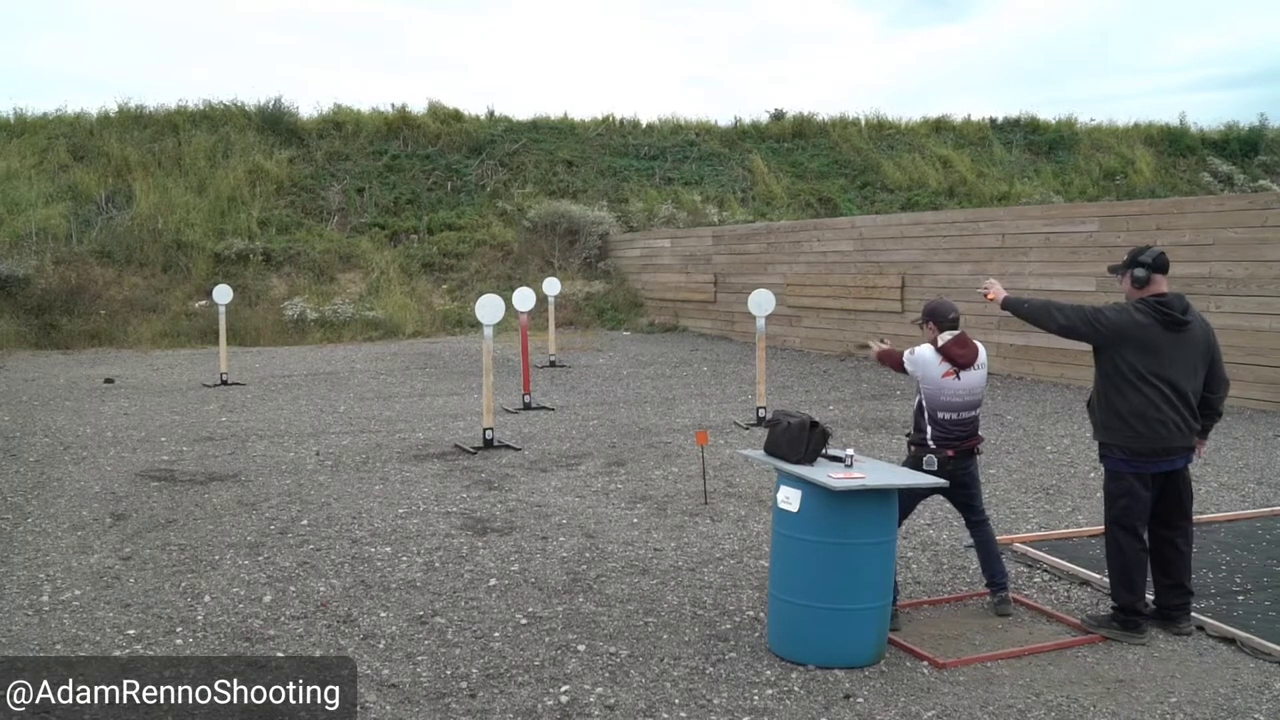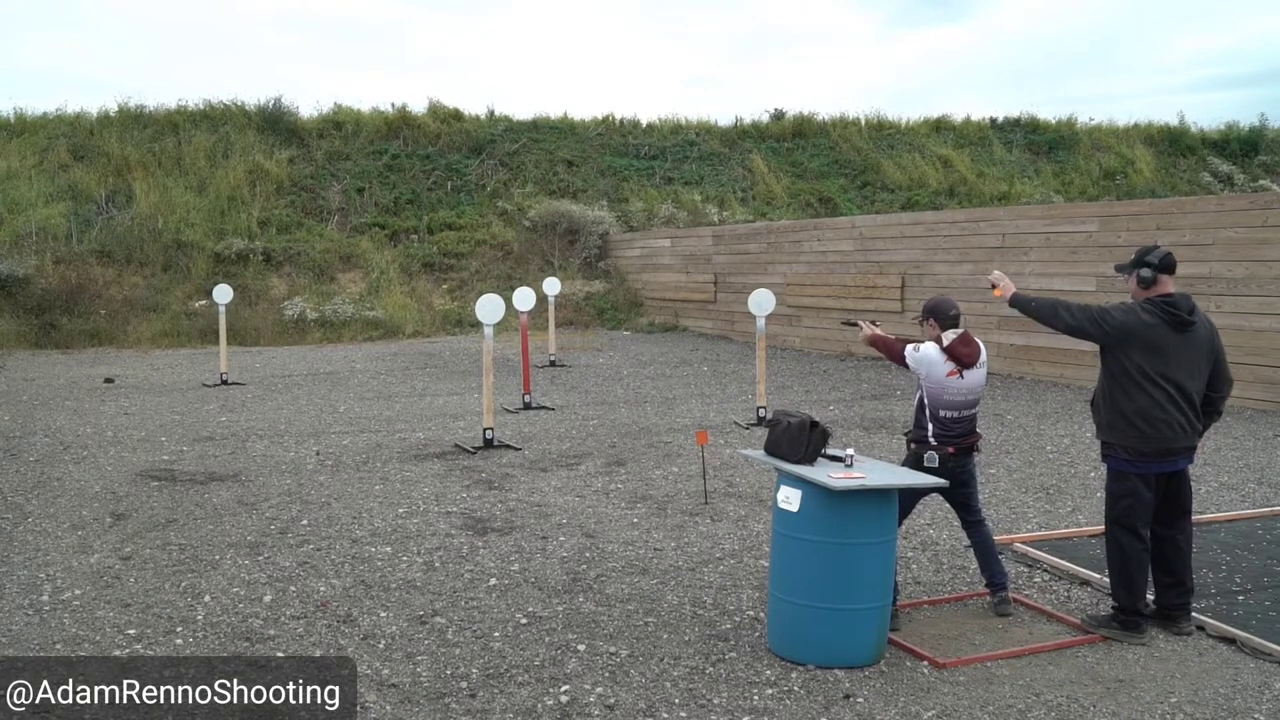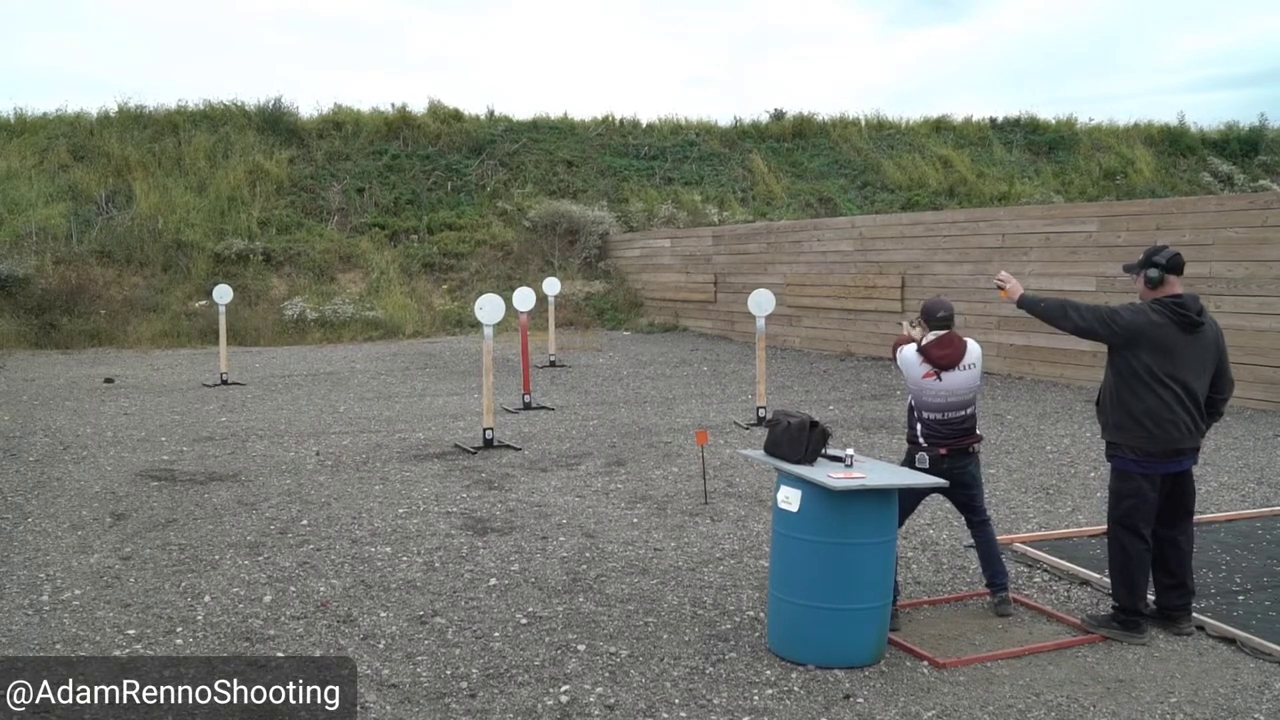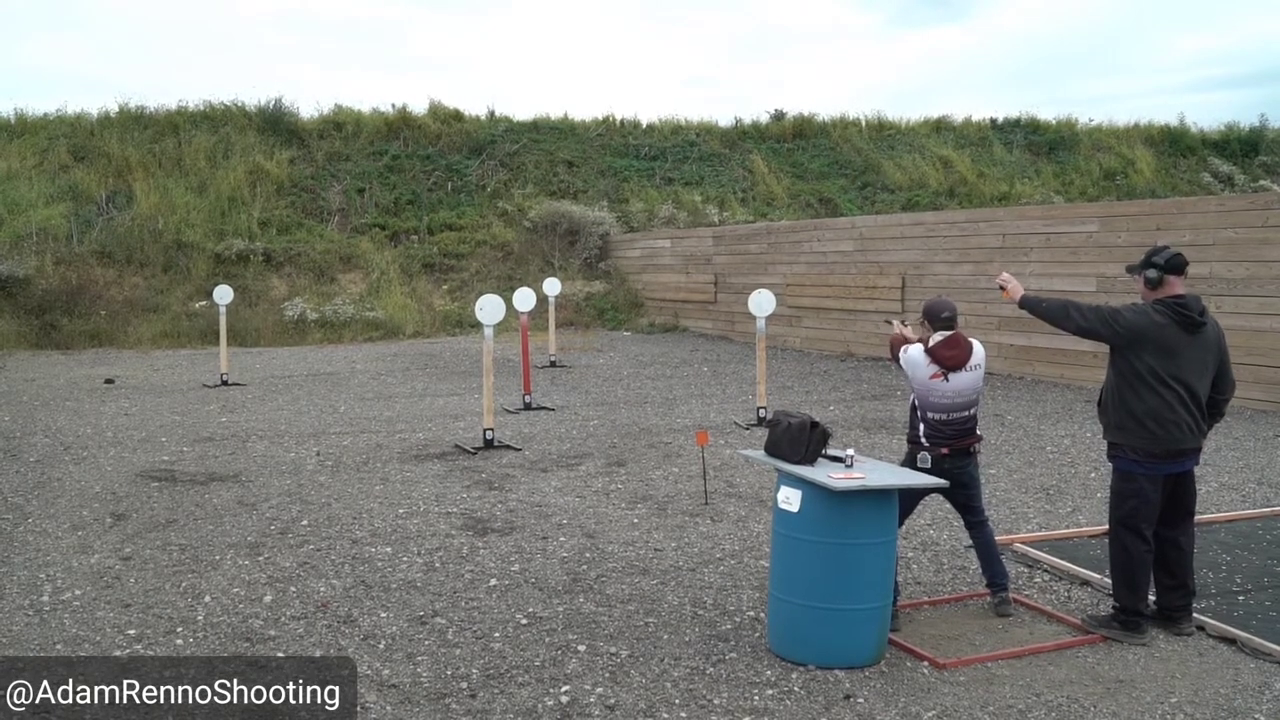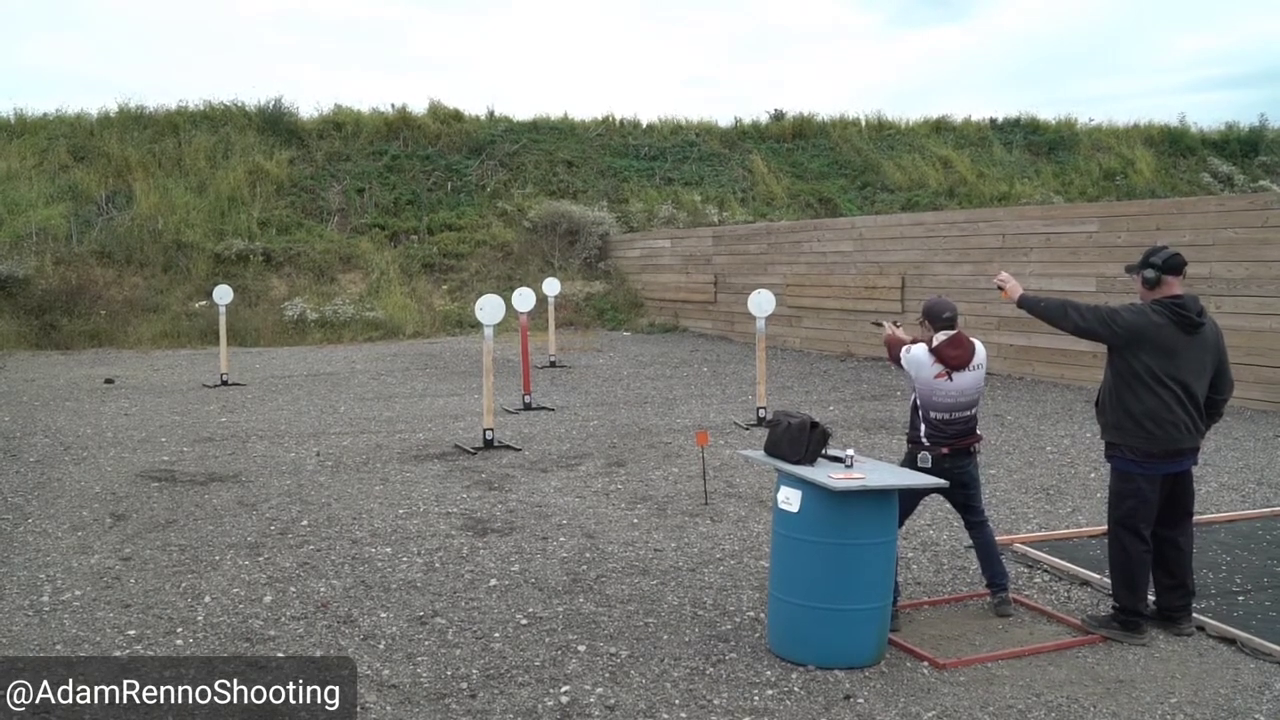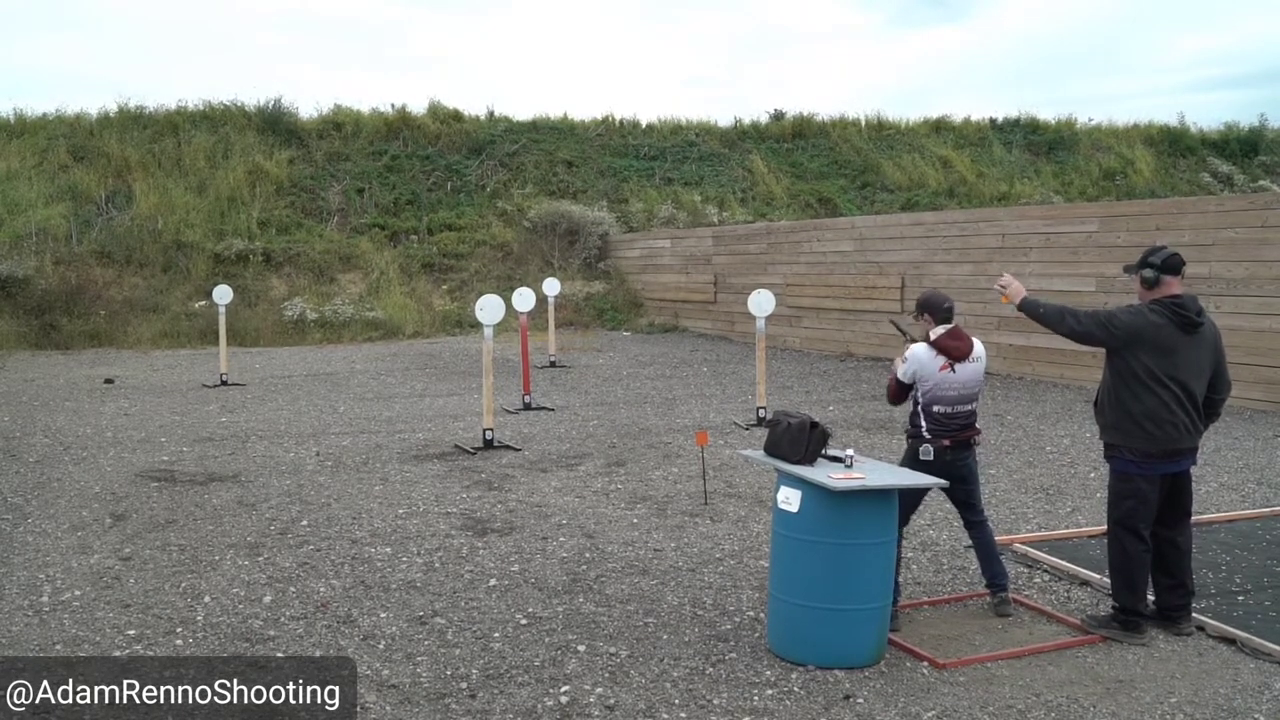
dt=0.4s
person 1, frame 1
left shoulder: (1122, 320)
right shoulder: (1198, 324)
left elbow: (1059, 316)
right elbow: (1217, 385)
left wrist: (1007, 300)
right wrist: (1201, 430)
left hip: (1131, 451)
right hip: (1177, 449)
left knee: (1126, 532)
right knee: (1172, 530)
left ankle: (1129, 618)
right ankle: (1175, 610)
person 1, frame 2
left shoulder: (1128, 320)
right shoulder: (1202, 325)
left elbow: (1066, 315)
right elbow: (1220, 385)
left wrist: (1014, 295)
right wrist: (1197, 427)
left hip: (1134, 451)
right hip: (1179, 448)
left knee: (1127, 531)
right knee: (1173, 529)
left ankle: (1129, 619)
right ankle: (1176, 610)
person 1, frame 3
left shoulder: (1136, 320)
right shoulder: (1208, 326)
left elbow: (1074, 315)
right elbow: (1222, 387)
left wrist: (1021, 297)
right wrist: (1197, 428)
left hip: (1139, 451)
right hip: (1182, 449)
left knee: (1130, 531)
right knee: (1175, 529)
left ankle: (1128, 619)
right ankle: (1176, 610)
person 1, frame 4
left shoulder: (1139, 321)
right shoulder: (1209, 327)
left elbow: (1077, 316)
right elbow: (1223, 388)
left wrist: (1023, 298)
right wrist: (1199, 428)
left hip: (1141, 452)
right hip: (1184, 450)
left knee: (1131, 532)
right knee: (1176, 530)
left ankle: (1130, 619)
right ankle: (1177, 611)
person 1, frame 5
left shoulder: (1136, 321)
right shoulder: (1207, 326)
left elbow: (1075, 316)
right elbow: (1222, 388)
left wrist: (1022, 297)
left hip: (1139, 452)
right hip: (1182, 450)
left knee: (1130, 532)
right knee: (1175, 530)
left ankle: (1129, 619)
right ankle: (1177, 611)
person 1, frame 6
left shoulder: (1136, 322)
right shoulder: (1206, 326)
left elbow: (1075, 322)
right elbow: (1219, 389)
left wrist: (1023, 301)
left hip: (1138, 452)
right hip: (1180, 450)
left knee: (1130, 532)
right knee: (1173, 530)
left ankle: (1129, 619)
right ankle: (1176, 611)
person 2, frame 1
left shoulder: (925, 355)
right shoulder: (978, 352)
left elbow: (897, 360)
left wrist: (879, 352)
right wrist: (892, 352)
left hip: (927, 461)
right hip: (964, 460)
right knee: (978, 522)
left ankle: (886, 605)
right ankle: (1001, 594)
person 2, frame 2
left shoulder: (928, 355)
right shoulder: (977, 350)
left elbow: (900, 353)
left wrist: (873, 337)
right wrist: (883, 336)
left hip: (926, 459)
right hip: (962, 458)
right knee: (975, 521)
left ankle: (886, 606)
right ankle: (1000, 593)
person 2, frame 3
left shoulder: (910, 355)
right shoulder: (973, 350)
left wrist: (909, 338)
right wrist: (920, 340)
left hip: (923, 460)
right hip: (963, 459)
right knee: (979, 522)
left ankle: (887, 605)
right ankle: (1001, 594)
person 2, frame 4
left shoulder: (915, 356)
right shoulder: (977, 351)
left elbow: (899, 350)
left wrist: (900, 336)
right wrist: (916, 340)
left hip: (923, 460)
right hip: (963, 460)
right knee: (978, 523)
left ankle: (887, 606)
right ankle: (1001, 594)
person 2, frame 5
left shoulder: (918, 357)
right shoulder: (978, 351)
left elbow: (898, 353)
left wrist: (892, 337)
right wrist: (908, 339)
left hip: (924, 460)
right hip: (964, 459)
right knee: (977, 523)
left ankle: (887, 606)
right ankle: (1001, 594)
person 2, frame 6
left shoulder: (917, 354)
right shoulder: (977, 349)
left elbow: (895, 396)
left wrist: (900, 368)
left hip: (924, 454)
right hip: (963, 453)
right knee: (976, 521)
left ankle: (887, 605)
right ankle: (1000, 594)
